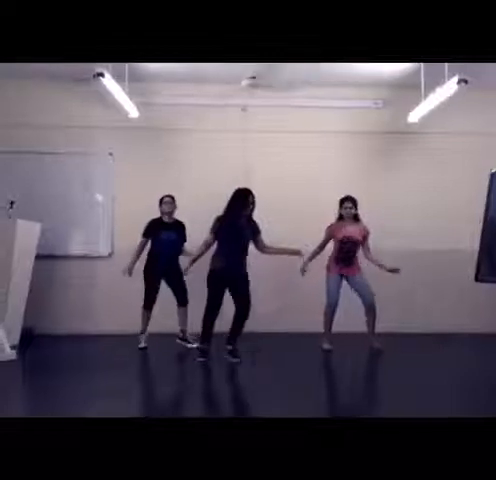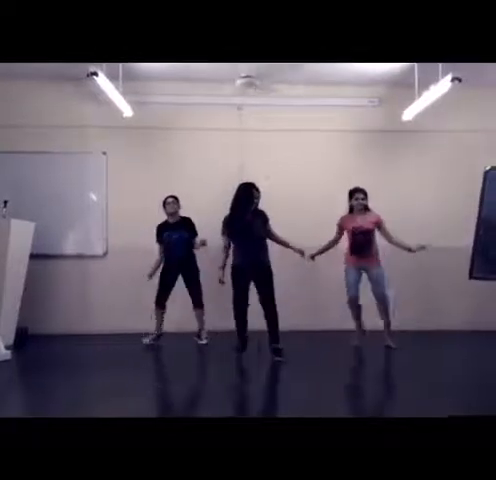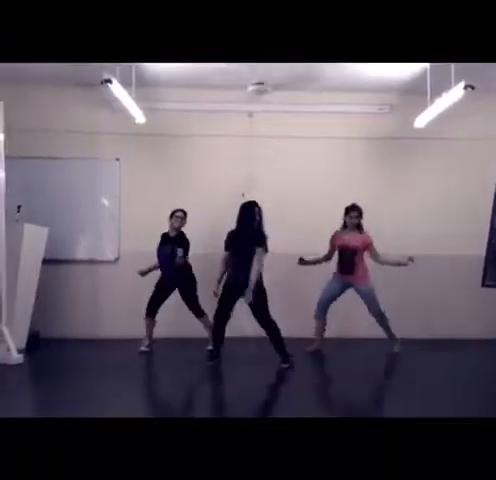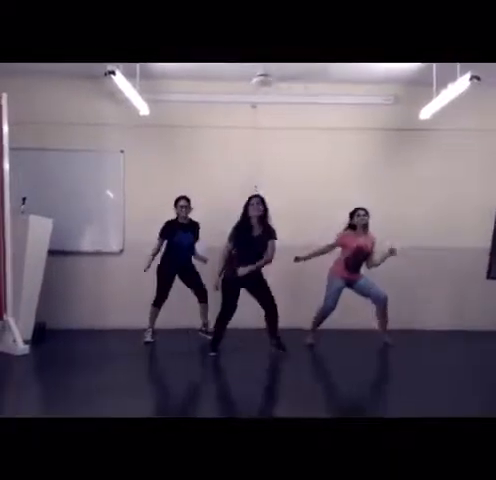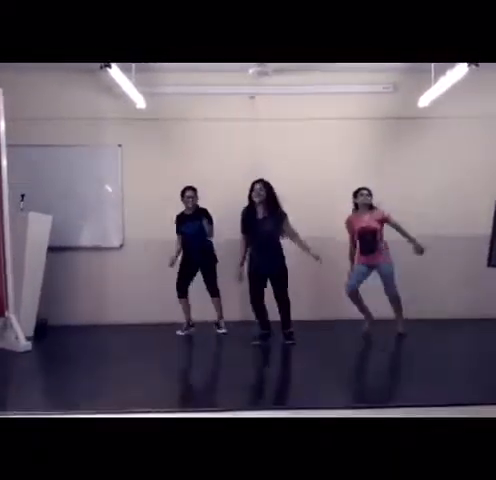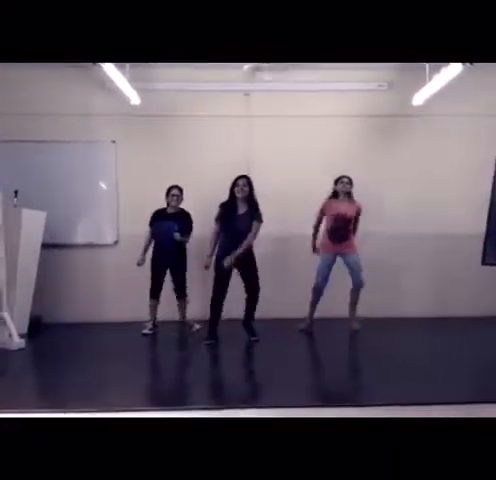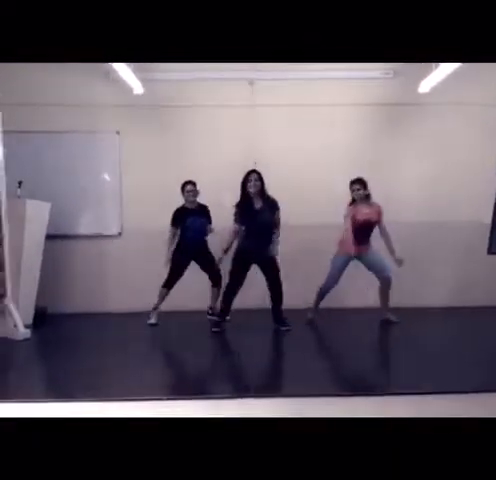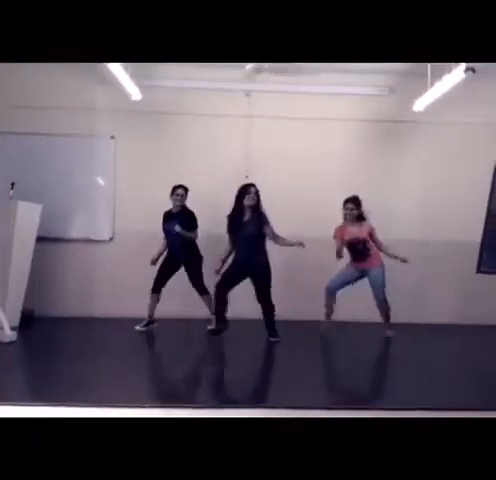
dt=0.5s
person 1, frame 1
left shoulder: (251, 225)
right shoulder: (221, 221)
left elbow: (263, 248)
right elbow: (207, 243)
left wrist: (289, 251)
right wrist: (192, 261)
left hip: (238, 272)
right hip: (218, 271)
left knee: (244, 307)
right knee: (212, 308)
left ankle: (231, 345)
right ankle: (204, 346)
person 1, frame 2
left shoulder: (260, 216)
right shoulder: (230, 220)
left elbow: (271, 235)
right elbow: (225, 246)
left wrist: (293, 248)
right wrist: (222, 268)
left hip: (261, 265)
right hip: (240, 267)
left knee: (269, 304)
right knee: (240, 305)
left ankle: (275, 345)
right ankle: (241, 341)
person 1, frame 3
left shoulder: (259, 237)
right shoulder: (232, 236)
left elbow: (257, 264)
right elbow: (226, 261)
left wrist: (250, 289)
right wrist: (218, 283)
left hip: (253, 283)
right hip: (233, 282)
left knee: (265, 319)
right knee: (219, 317)
left ankle: (283, 354)
right ankle: (216, 350)
person 1, frame 4
left shoulder: (269, 232)
right shoulder: (239, 228)
left elbow: (268, 257)
right elbow: (227, 252)
left wrist: (249, 268)
right wrist: (219, 275)
left hip: (254, 275)
right hip: (233, 275)
left knee: (271, 307)
right knee: (227, 310)
left ankle: (275, 340)
right ankle: (214, 343)
person 1, frame 5
left shoulder: (277, 213)
right shoulder: (247, 214)
left elbow: (292, 235)
right elbow: (245, 241)
left wrist: (310, 251)
right wrist: (241, 264)
left hip: (276, 261)
right hip: (256, 263)
left knee: (281, 296)
right knee: (255, 297)
left ankle: (287, 331)
right ankle: (264, 331)
person 1, frame 6
left shoulder: (254, 211)
right shoulder: (225, 208)
left elbow: (250, 238)
right elbow: (216, 232)
left wrist: (234, 256)
right wrist: (209, 255)
left hip: (245, 256)
right hip: (224, 256)
left knee: (253, 290)
right knee: (218, 293)
left ankle: (248, 324)
right ankle: (212, 332)
person 1, frame 7
left shoulder: (271, 204)
right shoulder: (242, 206)
left elbow: (276, 227)
right elbow: (236, 231)
left wrist: (275, 244)
right wrist: (224, 252)
left hip: (264, 251)
right hip: (244, 251)
left knee: (275, 284)
right knee: (233, 285)
left ankle: (279, 319)
right ankle: (220, 319)
person 1, frame 8
left shoulder: (260, 217)
right shoulder: (234, 218)
left elbow: (274, 237)
right elbow: (232, 243)
left wrist: (293, 243)
right wrist: (223, 261)
left hip: (259, 264)
right hip: (240, 263)
left knee: (264, 298)
right knee: (220, 289)
left ankle: (271, 328)
right ankle: (221, 323)
person 2, frame 1
left shoulder: (362, 229)
right shoulder: (334, 228)
left elbow: (367, 253)
right elbow: (321, 246)
left wrist: (383, 266)
right wrist: (307, 260)
left hip: (353, 270)
right hip: (334, 269)
left knee: (369, 301)
right knee: (332, 303)
left ankle: (372, 338)
right ankle: (326, 339)
person 2, frame 2
left shoulder: (374, 218)
right shoulder: (344, 220)
left elbow: (389, 237)
right elbow: (335, 240)
left wrist: (409, 248)
right wrist: (318, 252)
left hip: (372, 262)
right hip: (352, 263)
left knee: (381, 296)
right knee: (353, 296)
left ankle: (388, 335)
right ankle: (359, 331)
person 2, frame 3
left shoulder: (364, 238)
right shoulder: (336, 236)
left elbow: (377, 258)
right elbow: (328, 257)
left wrist: (400, 262)
right wrist: (308, 262)
left hip: (360, 279)
right hip: (340, 278)
left knee: (376, 311)
right knee: (322, 303)
left ankle: (393, 340)
right ankle: (318, 341)
person 2, frame 4
left shoulder: (371, 239)
right shoulder: (346, 236)
left elbow: (370, 264)
right elbow: (326, 249)
left wrist: (387, 254)
right wrist: (304, 258)
left hip: (356, 277)
right hip: (338, 275)
left knee: (382, 298)
right knee: (328, 307)
left ankle: (384, 333)
right ankle: (311, 332)
person 2, frame 5
left shoulder: (379, 215)
right shoulder: (351, 219)
left elbow: (397, 227)
right elbow: (353, 242)
left wrist: (414, 243)
right wrist: (351, 264)
left hip: (382, 258)
right hip: (362, 260)
left knee: (391, 292)
right knee: (350, 288)
left ankle: (400, 321)
right ankle: (368, 317)
person 2, frame 6
left shoulder: (356, 206)
right shoulder: (329, 204)
right elbow: (318, 222)
right wrist: (313, 241)
left hip: (348, 249)
right hip: (328, 249)
left knee: (358, 282)
right knee: (319, 284)
left ankle: (352, 315)
right ankle: (309, 319)
person 2, frame 7
left shoulder: (377, 208)
right shoulder: (351, 209)
left elbow: (384, 232)
right elbow: (347, 229)
left wrist: (394, 254)
right wrist: (349, 246)
left hip: (365, 249)
right hip: (347, 248)
left knee: (386, 277)
right knee: (330, 282)
left ankle: (386, 311)
right ankle: (314, 308)
person 2, frame 8
left shoulder: (367, 227)
right shoulder: (339, 231)
left elbow: (380, 246)
right elbow: (339, 252)
left wrist: (396, 257)
right wrist: (338, 253)
left hip: (374, 266)
right hip: (355, 267)
left knee: (380, 299)
right knee: (330, 287)
left ankle: (388, 326)
right ankle: (328, 320)
person 3, frame 1
left shoulder: (180, 226)
right shoulder: (154, 224)
left elbow: (181, 250)
right elbow: (142, 244)
right wrist: (131, 264)
left hip: (172, 267)
right hip: (153, 267)
left knee: (183, 296)
right knee: (149, 300)
left ankle: (183, 334)
right ankle: (143, 335)
person 3, frame 2
left shoulder: (187, 222)
right shoulder: (161, 228)
left elbow: (194, 245)
right elbow: (162, 251)
left wrist: (200, 243)
right wrist: (154, 269)
left hip: (189, 265)
right hip: (170, 266)
left knee: (197, 297)
right knee: (161, 298)
left ankle: (201, 332)
right ankle: (158, 332)
person 3, frame 3
left shoulder: (182, 240)
right shoulder: (164, 237)
left elbow: (180, 263)
left wrist: (181, 258)
right wrist: (148, 270)
left hip: (184, 279)
right hip: (167, 278)
left knee: (195, 309)
right knee: (151, 307)
right ankle: (147, 340)
person 3, frame 4
left shoulder: (195, 226)
right shoulder: (169, 225)
right elbow: (159, 245)
left wrist: (199, 257)
right wrist: (150, 260)
left hip: (186, 266)
right hip: (168, 266)
left knee: (202, 292)
right knee: (160, 297)
left ankle: (205, 327)
right ankle: (150, 329)
person 3, frame 5
left shoulder: (203, 213)
right shoulder: (180, 218)
left elbow: (210, 235)
right elbow: (180, 240)
left wrist: (207, 227)
right wrist: (175, 255)
left hip: (207, 256)
right hip: (189, 257)
left knee: (212, 287)
right knee: (181, 287)
left ankle: (220, 321)
right ankle: (188, 323)
person 3, frame 6
left shoulder: (185, 216)
right shoulder: (158, 214)
left elbow: (187, 238)
right elbow: (151, 235)
left wrist: (181, 238)
right wrist: (142, 254)
left hip: (178, 257)
right hip: (159, 257)
left knee: (180, 289)
right knee: (155, 289)
left ankle: (183, 319)
right ankle: (152, 322)
person 3, frame 7
left shoulder: (204, 209)
right shoulder: (180, 212)
right elbow: (173, 234)
left wrist: (209, 230)
right wrist: (169, 253)
left hip: (201, 250)
right hip: (183, 251)
left knee: (217, 277)
right knee: (171, 280)
left ankle: (212, 310)
right ankle: (154, 311)
person 3, frame 8
left shoulder: (188, 214)
right shoulder: (167, 215)
left elbow: (194, 236)
right elbow: (167, 239)
left wrist: (182, 232)
right wrist: (157, 256)
left hip: (190, 255)
right hip: (173, 256)
left knee: (199, 286)
right knee: (157, 284)
right ankle: (150, 319)
